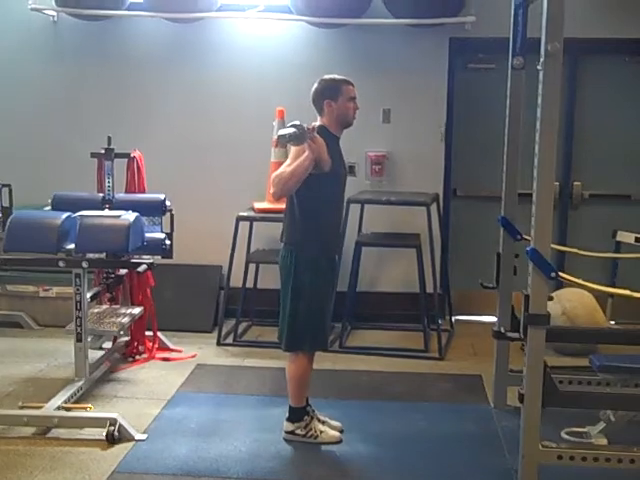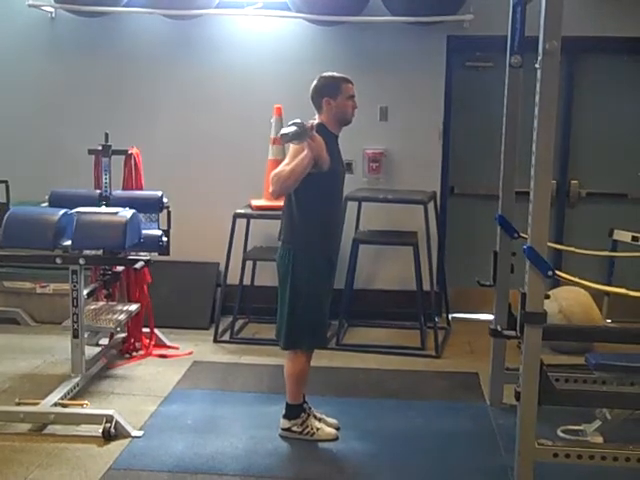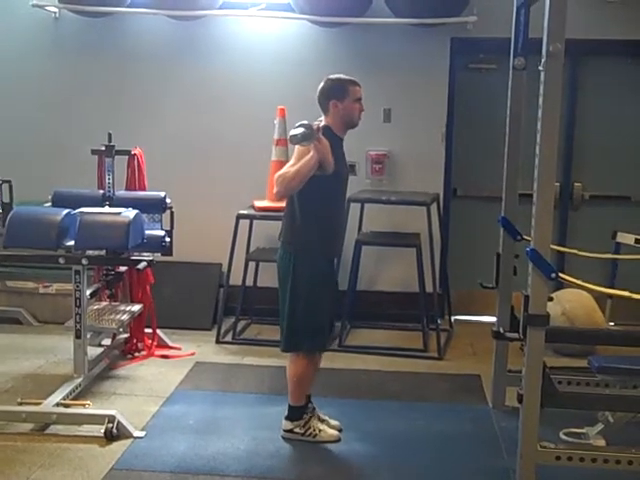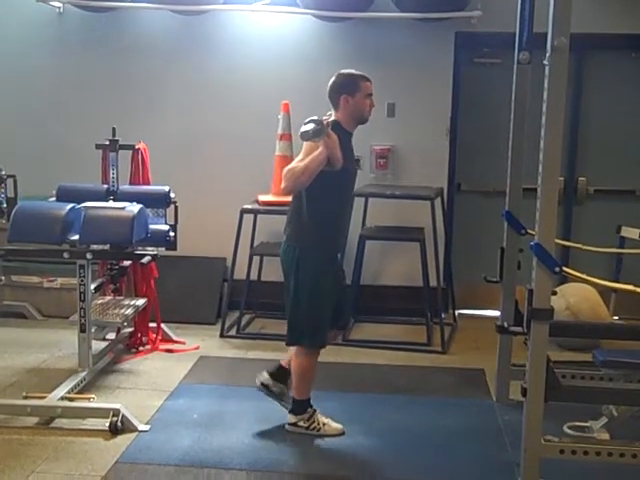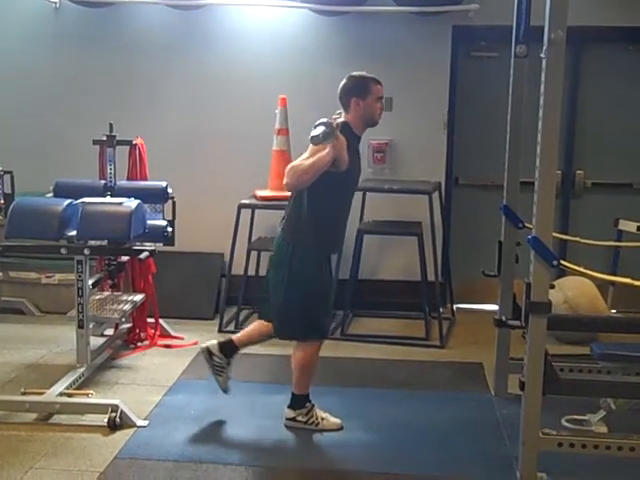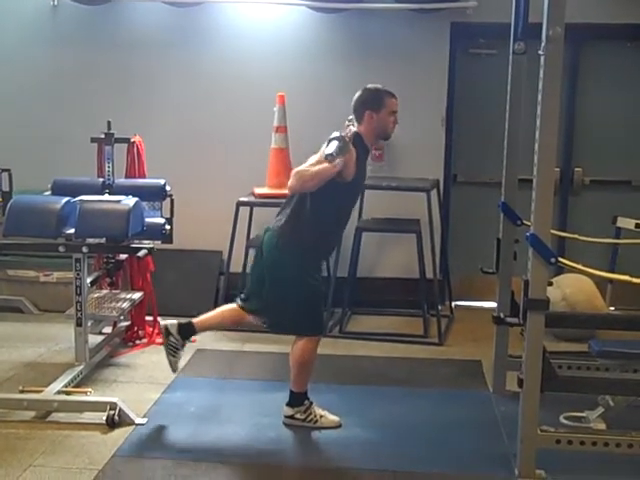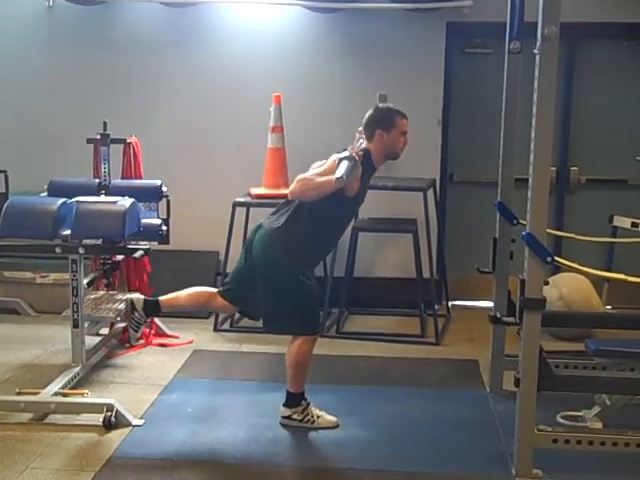
dt=0.4s
person 1, frame 1
left shoulder: (331, 142)
right shoulder: (315, 141)
right elbow: (278, 188)
right wrist: (310, 155)
left hip: (320, 253)
right hip: (304, 255)
left knee: (311, 340)
right knee: (302, 342)
left ankle: (304, 410)
right ankle: (296, 421)
person 1, frame 2
left shoulder: (329, 140)
right shoulder: (313, 140)
right elbow: (277, 186)
right wrist: (310, 154)
left hip: (318, 251)
right hip: (301, 253)
left knee: (309, 337)
right knee: (300, 340)
left ankle: (300, 407)
right ankle: (293, 418)
person 1, frame 3
left shoulder: (334, 143)
right shoulder: (319, 143)
right elbow: (281, 188)
right wrist: (315, 156)
left hip: (319, 254)
right hip: (303, 255)
left knee: (317, 339)
right knee: (303, 342)
left ankle: (305, 407)
right ankle: (295, 420)
person 1, frame 4
left shoulder: (343, 138)
right shoulder: (327, 138)
right elbow: (289, 183)
right wrist: (323, 151)
left hip: (322, 249)
right hip: (307, 250)
left knee: (332, 326)
right knee: (310, 335)
left ankle: (278, 377)
right ankle: (299, 414)
person 1, frame 5
left shoulder: (348, 139)
right shoulder: (336, 140)
right elbow: (292, 179)
right wrist: (329, 153)
left hip: (307, 245)
right hip: (303, 247)
left knee: (285, 320)
right knee: (311, 331)
left ankle: (223, 350)
right ankle: (299, 409)
person 1, frame 6
left shoulder: (355, 150)
right shoulder: (347, 151)
left elbow: (317, 169)
right elbow: (296, 182)
right wrist: (336, 164)
left hip: (287, 243)
right hip: (293, 248)
left knee: (254, 311)
right knee: (309, 329)
left ankle: (182, 330)
right ankle: (297, 407)
person 1, frame 7
left shoulder: (359, 163)
right shoulder: (353, 167)
left elbow: (316, 171)
right elbow: (297, 189)
right wrist: (340, 180)
left hip: (273, 242)
right hip: (283, 252)
left knee: (226, 301)
right knee: (305, 330)
left ankle: (147, 306)
right ankle: (294, 408)
